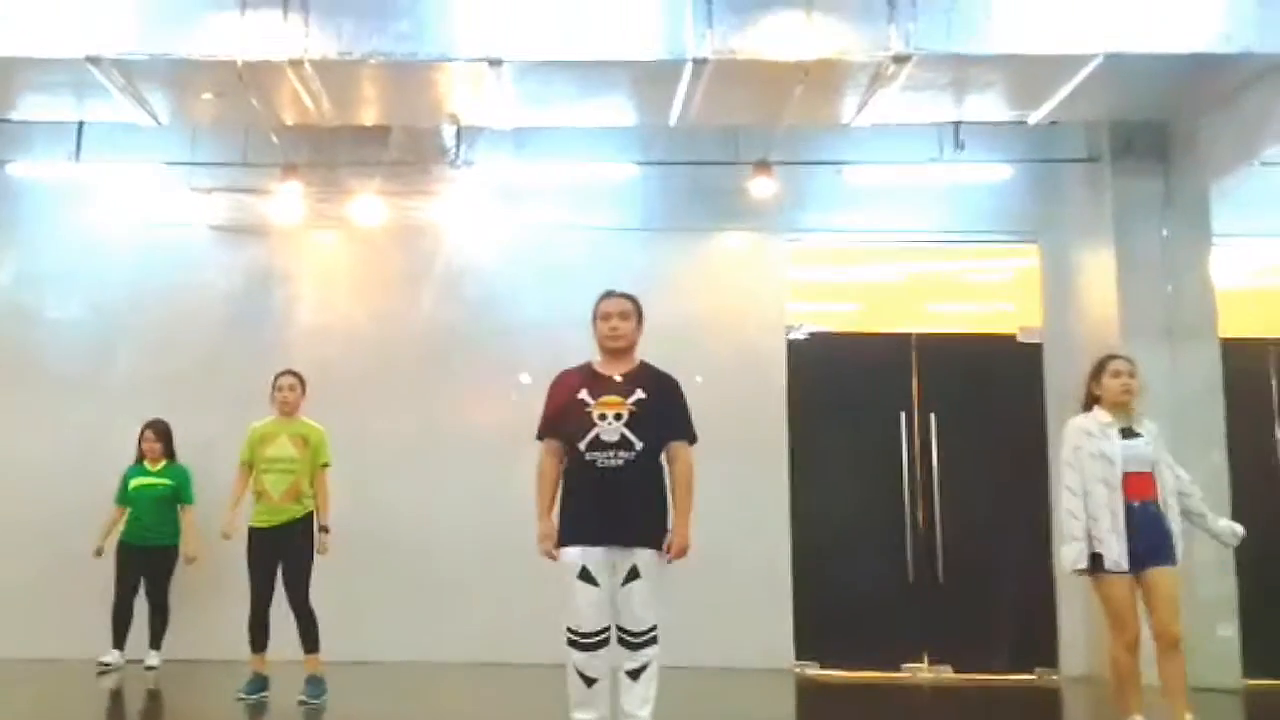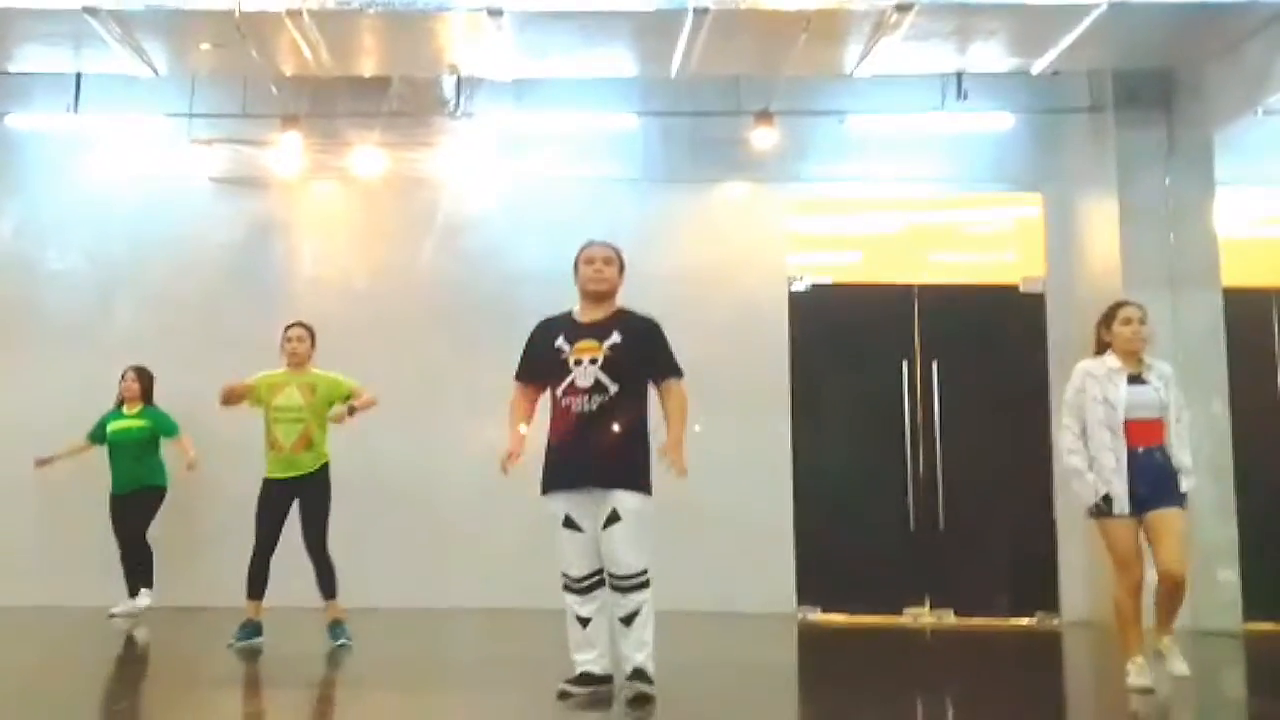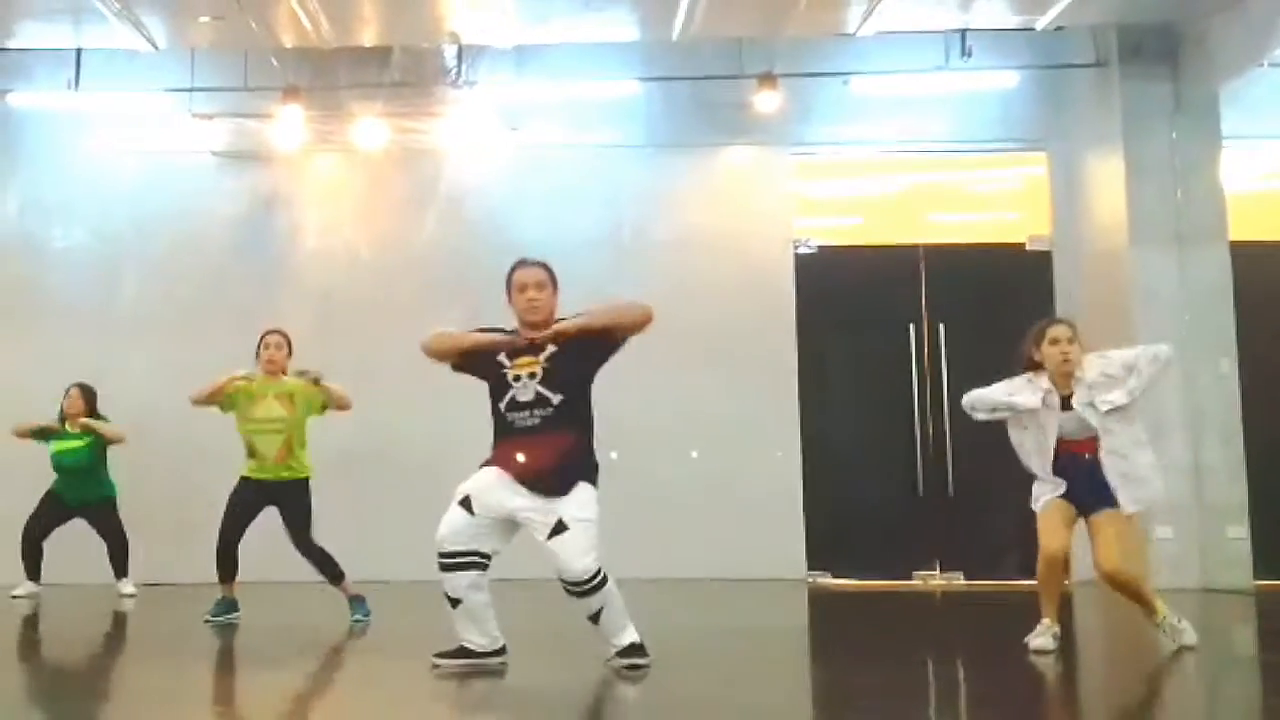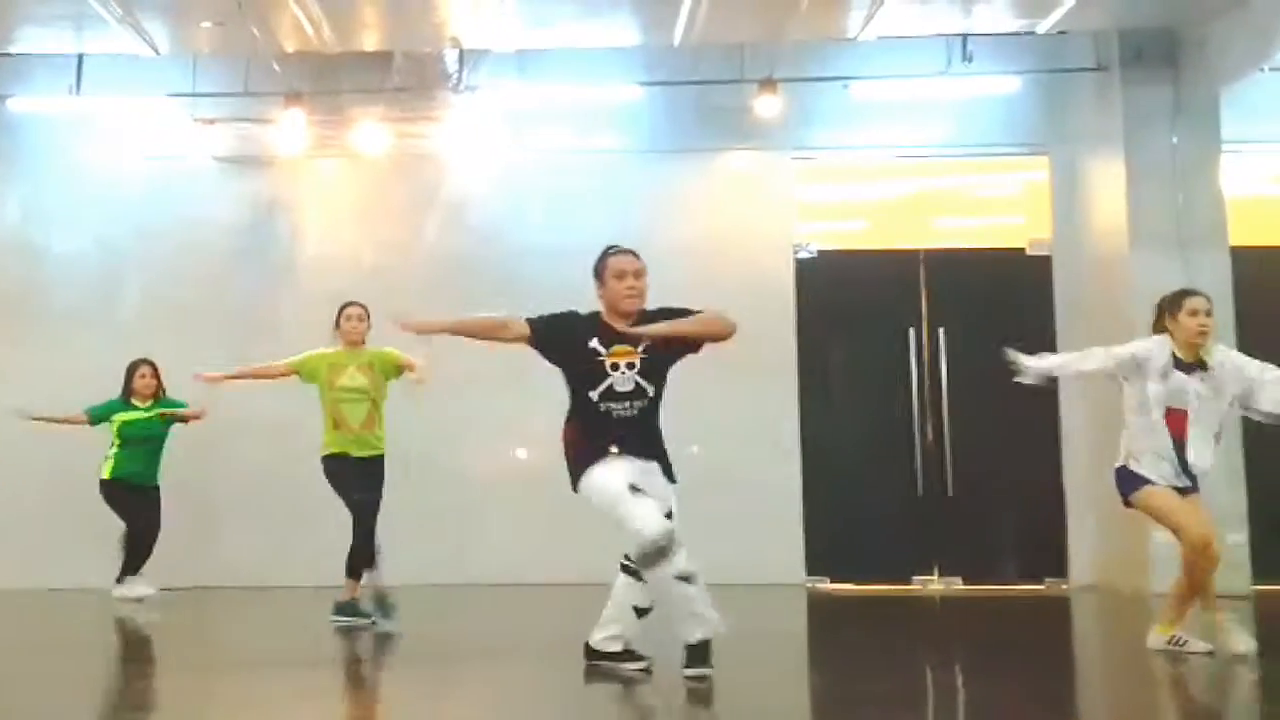
dt=1s
person 1, frame 1
left shoulder: (662, 386)
right shoulder: (568, 384)
left elbow: (680, 457)
right elbow: (551, 455)
left wrist: (682, 523)
right wrist: (544, 519)
left hip: (642, 529)
right hip: (581, 529)
left knee: (638, 628)
right knee: (586, 629)
person 1, frame 2
left shoulder: (641, 330)
right shoulder: (548, 332)
left elbow: (671, 387)
right elbow: (525, 390)
left wrist: (675, 438)
right wrist: (516, 437)
left hip: (624, 472)
right hip: (567, 472)
left knee: (628, 571)
right knee: (579, 576)
left ankle: (639, 668)
right ankle: (592, 668)
person 1, frame 3
left shoulder: (578, 338)
right shoulder: (493, 346)
left elbow: (641, 315)
right elbow: (432, 346)
left wrist: (574, 325)
right wrist: (487, 340)
left hip: (566, 481)
right hip: (503, 474)
left knee: (578, 570)
right knee: (453, 542)
left ankle: (626, 641)
right ankle: (482, 645)
person 1, frame 4
left shoulder: (663, 324)
right shoulder: (569, 327)
left elbow: (725, 327)
right elbow: (507, 327)
left wrist: (668, 331)
right wrist: (436, 327)
left hip: (651, 463)
right hip: (600, 461)
left knee: (644, 561)
right knee: (655, 536)
left ankle: (607, 644)
right ankle: (698, 636)
person 2, frame 1
left shoulder: (1148, 430)
right shoulder: (1081, 430)
left elbow: (1175, 481)
right elbow: (1073, 491)
left wrist: (1213, 523)
right wrist: (1076, 545)
left hip: (1154, 529)
right hip: (1111, 535)
left knee: (1170, 634)
right knee: (1126, 635)
person 2, frame 2
left shoulder: (1163, 373)
right shoulder: (1088, 373)
left elbow: (1178, 427)
right elbow: (1070, 432)
left wrist: (1184, 471)
right wrist: (1087, 481)
left hip: (1160, 473)
right hip: (1115, 478)
left knee: (1174, 569)
right knee: (1129, 577)
left ankle: (1165, 636)
right ankle: (1135, 660)
person 2, frame 3
left shoulder: (1102, 368)
right shoulder: (1027, 387)
left elbow: (1159, 353)
right elbow: (971, 400)
left wrist: (1125, 394)
right wrist: (1017, 403)
left hip: (1105, 479)
right hip: (1057, 479)
left knee: (1113, 567)
right knee: (1053, 550)
left ankle: (1158, 611)
right ankle: (1048, 624)
person 2, frame 4
left shoulder: (1222, 361)
right shoulder: (1149, 352)
right elbow: (1094, 359)
right wrist: (1036, 365)
left hip: (1183, 471)
right hip: (1141, 470)
left knee: (1206, 554)
right knee: (1201, 537)
left ankle: (1168, 629)
right ankle: (1219, 618)
person 3, frame 1
left shoulder: (314, 433)
right shoulder: (257, 432)
left elbow: (320, 484)
right elbow: (243, 477)
left wrist: (323, 527)
right wrist: (231, 514)
left hip: (298, 524)
right hip: (261, 525)
left knee: (298, 598)
right knee: (259, 601)
left ankle: (314, 677)
right ankle: (258, 676)
person 3, frame 2
left shoulder: (325, 382)
right shoulder: (264, 381)
left elbow: (369, 396)
right elbow: (227, 399)
left wrist: (350, 408)
right wrist: (232, 391)
left hip: (313, 474)
right hip: (276, 476)
left knee: (316, 547)
right knee: (262, 547)
left ankle: (336, 622)
right ankle: (252, 622)
person 3, frame 3
left shoulder: (303, 389)
right shoulder: (241, 388)
left elbow: (345, 405)
right elbow: (197, 399)
left wrist: (320, 384)
right wrist: (228, 381)
left hip: (293, 479)
right hip: (253, 479)
left knee: (305, 544)
right knee: (227, 538)
left ankle: (354, 597)
right ankle: (227, 600)
person 3, frame 4
left shoulder: (383, 358)
right shoulder: (322, 360)
left elbow: (413, 365)
right elbow: (274, 369)
left wrist: (415, 370)
right wrist: (223, 376)
left hip: (372, 456)
right hip: (338, 455)
left knee: (365, 524)
right knee: (363, 517)
left ankle: (348, 602)
right ankle: (377, 590)
person 4, frame 1
left shoulder: (178, 473)
right shoulder: (132, 472)
left elbow: (186, 511)
right elbow: (119, 508)
left wrist: (189, 543)
right wrist: (103, 538)
left hip: (164, 546)
right hip: (130, 543)
left knee: (157, 598)
right knee: (123, 595)
left ankle: (154, 652)
right ankle: (117, 651)
person 4, frame 2
left shoulder: (154, 415)
right shoulder: (111, 417)
left elbow: (178, 435)
right elbow: (87, 443)
left wrist: (190, 452)
right wrist: (55, 457)
left hip: (150, 486)
right hip: (120, 490)
left knee: (135, 533)
right knee: (124, 543)
left ankle: (146, 589)
right ankle: (132, 599)
person 4, frame 3
left shoulder: (96, 427)
right shoulder: (55, 429)
left elbow: (119, 437)
right elbow: (19, 432)
left wrist: (87, 423)
right wrist: (42, 425)
left hip: (97, 498)
right hip: (62, 496)
left knee: (115, 534)
right knee: (31, 534)
left ankle: (123, 580)
right ankle: (32, 582)
person 4, frame 4
left shoulder: (165, 407)
right shoulder: (116, 406)
left elbow: (199, 413)
right elbow: (81, 417)
left wrist: (182, 414)
right wrist: (43, 417)
left hip: (147, 484)
right hip: (115, 480)
left knee: (147, 531)
right knee: (139, 524)
left ankle: (122, 585)
right ankle: (131, 579)
